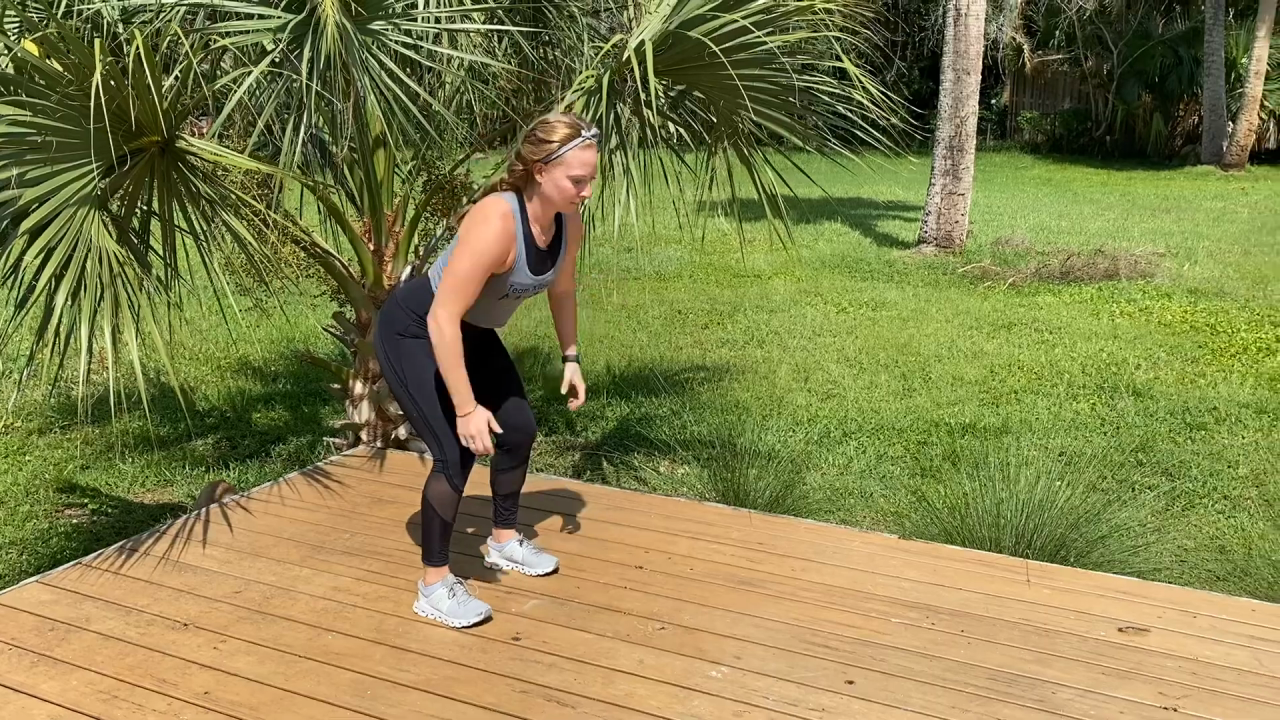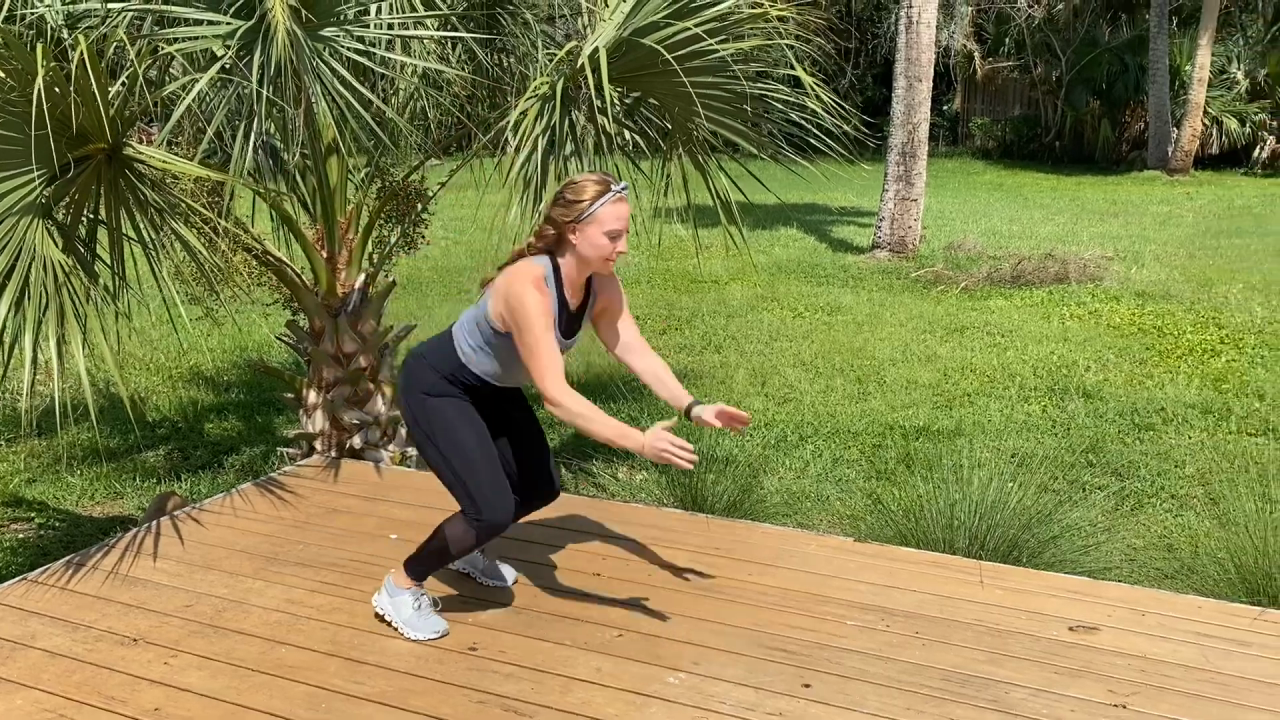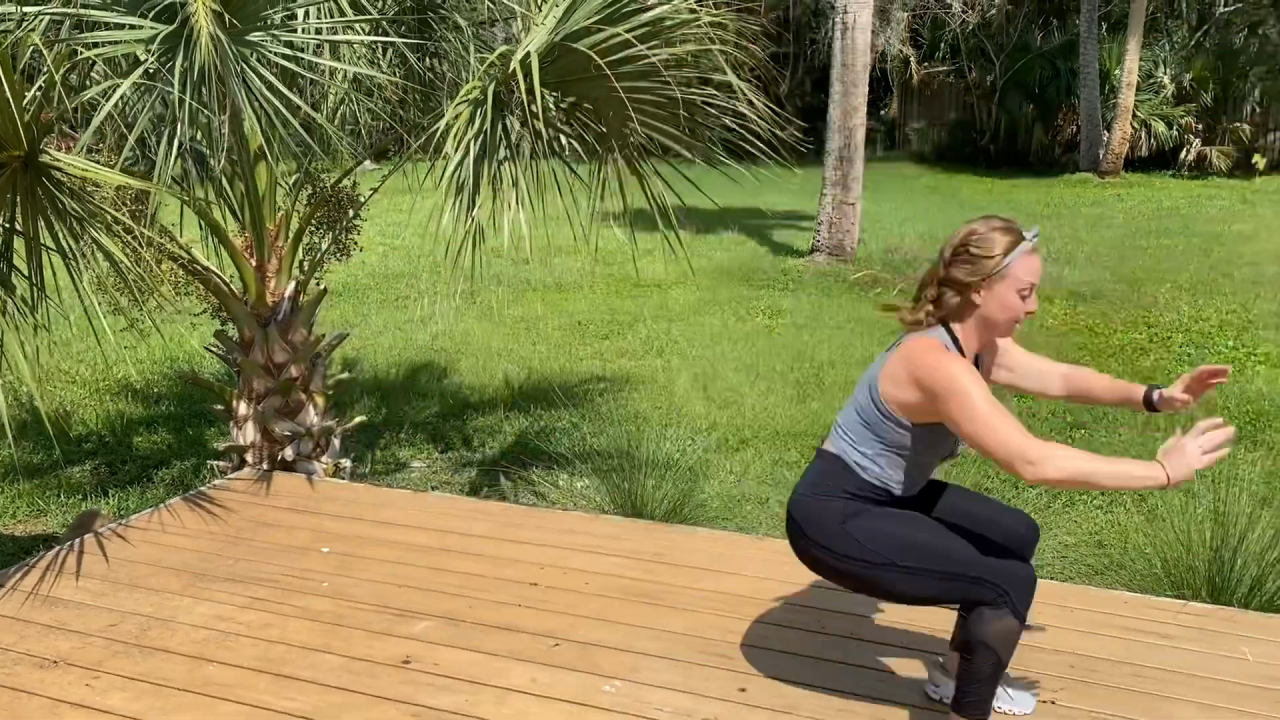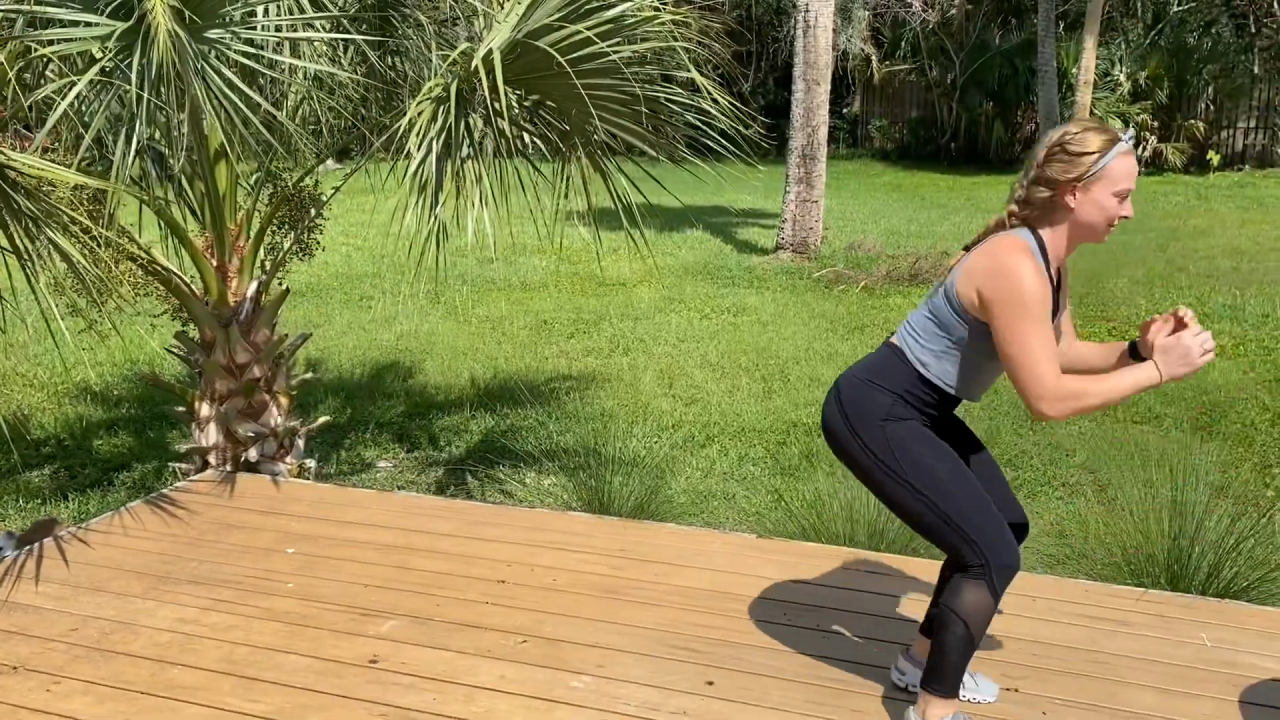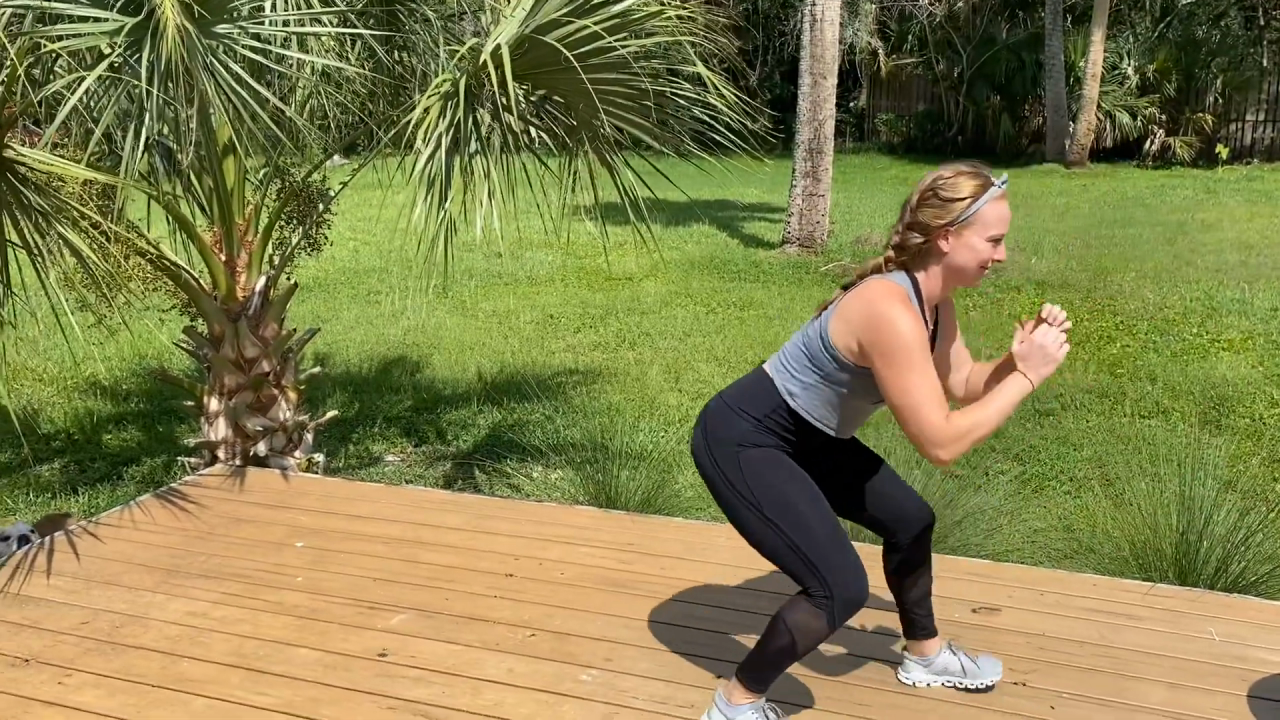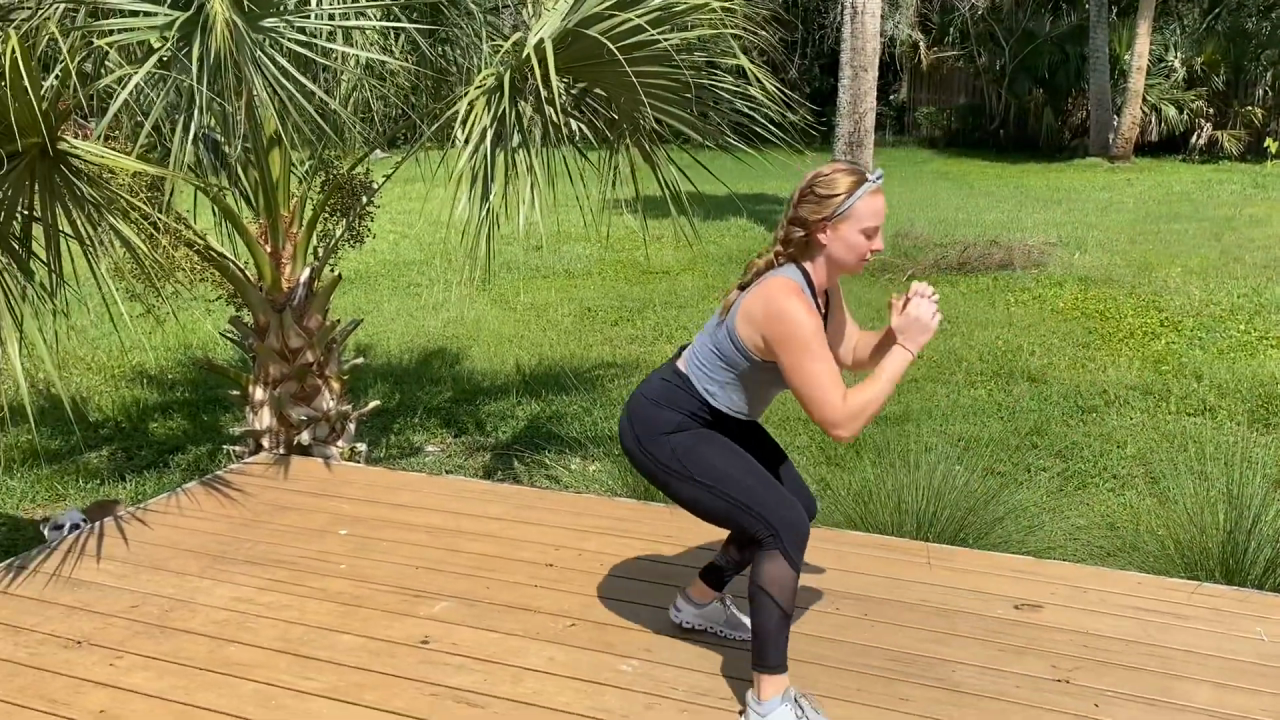
dt=0.7s
person 1, frame 1
left shoulder: (570, 222)
right shoulder: (495, 224)
left elbow: (562, 292)
right elbow: (443, 320)
left wrist: (571, 358)
right wrist: (466, 408)
left hip: (474, 330)
right hip: (414, 331)
left knee: (518, 428)
right knee: (457, 451)
left ankle: (504, 540)
right ankle: (434, 585)
person 1, frame 2
left shoulder: (596, 278)
right shoulder: (528, 286)
left elbow: (632, 348)
right elbow: (554, 393)
left wrist: (691, 407)
right wrist: (637, 440)
left hip: (494, 388)
right hip: (437, 388)
left knee: (541, 489)
right knee: (491, 509)
left ankle: (465, 549)
right ankle: (400, 590)
person 1, frame 3
left shoulder: (975, 341)
right shoulder: (938, 365)
left elbow: (1059, 378)
right elbow: (1037, 464)
left wrist: (1153, 396)
right wrist: (1160, 472)
left hip: (879, 494)
right hip: (834, 516)
left knee: (1017, 537)
right knee: (1008, 583)
left ankle: (956, 673)
person 1, frame 4
left shoulder: (1046, 253)
right shoulder: (1015, 265)
left elbow: (1064, 356)
right elbow: (1049, 400)
left wrist: (1141, 345)
right wrist: (1159, 369)
left hip: (916, 406)
right hip: (871, 412)
left knee: (1005, 526)
right knee: (993, 554)
left ankle: (928, 656)
person 1, frame 5
left shoulder: (931, 296)
right shoulder: (891, 312)
left elbow: (962, 384)
right elbow: (941, 442)
left wrist: (1019, 356)
right wrist: (1028, 377)
left hip: (800, 433)
right hip: (738, 441)
left knee: (909, 520)
right knee: (840, 588)
left ankle: (924, 653)
person 1, frame 6
left shoulder: (820, 282)
right shoulder: (787, 302)
left elbow: (853, 356)
right elbow: (839, 420)
left wrist: (901, 328)
right wrist: (909, 346)
left hip: (709, 414)
right hip: (661, 427)
left knee: (795, 507)
right knee: (785, 526)
left ankle: (699, 601)
